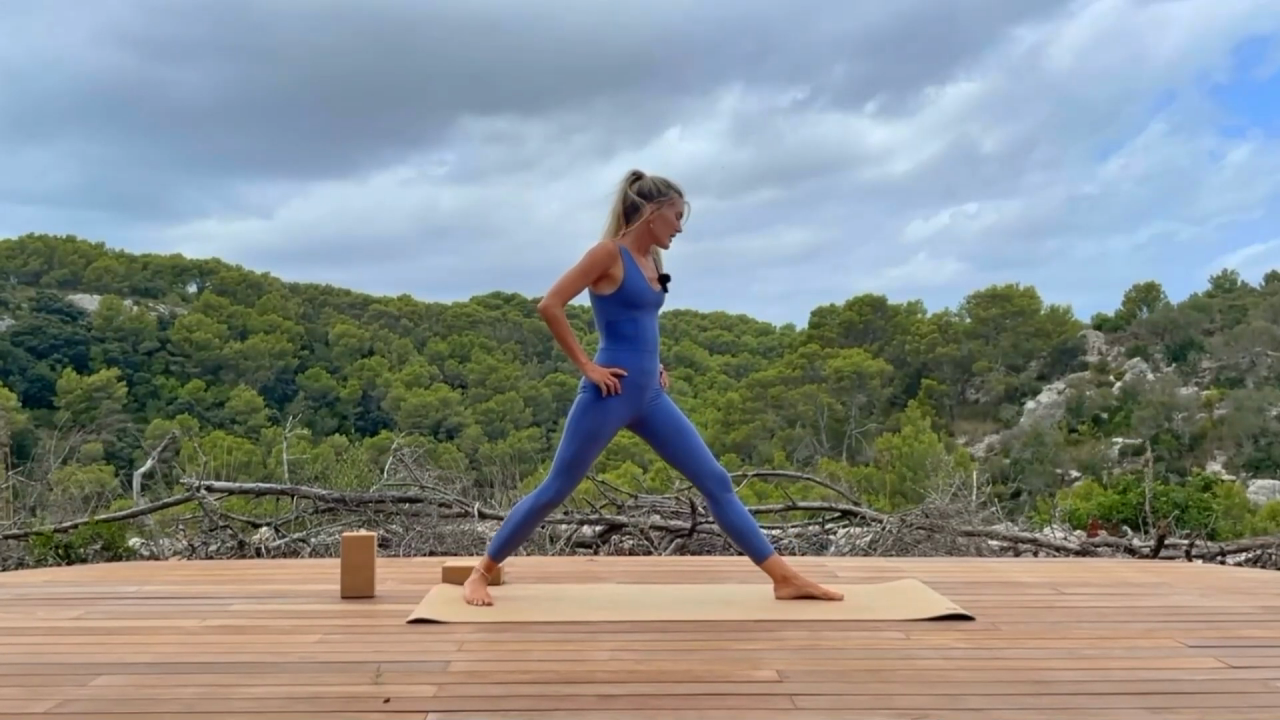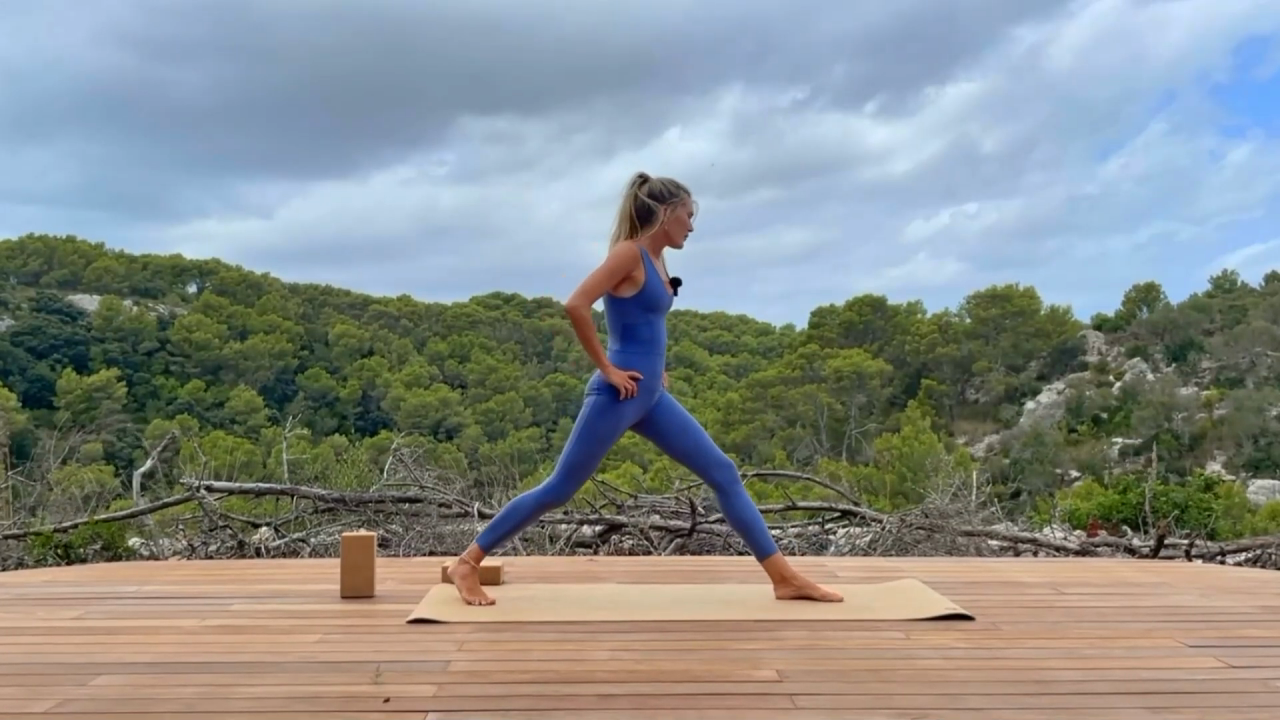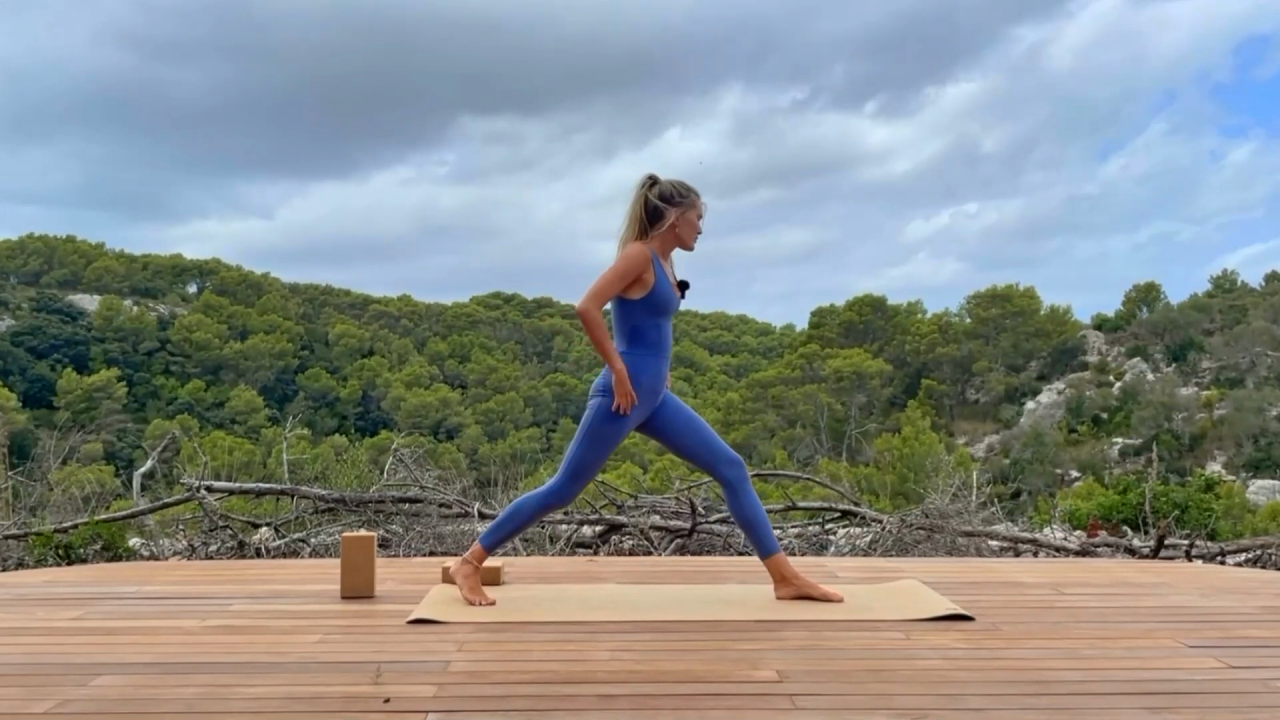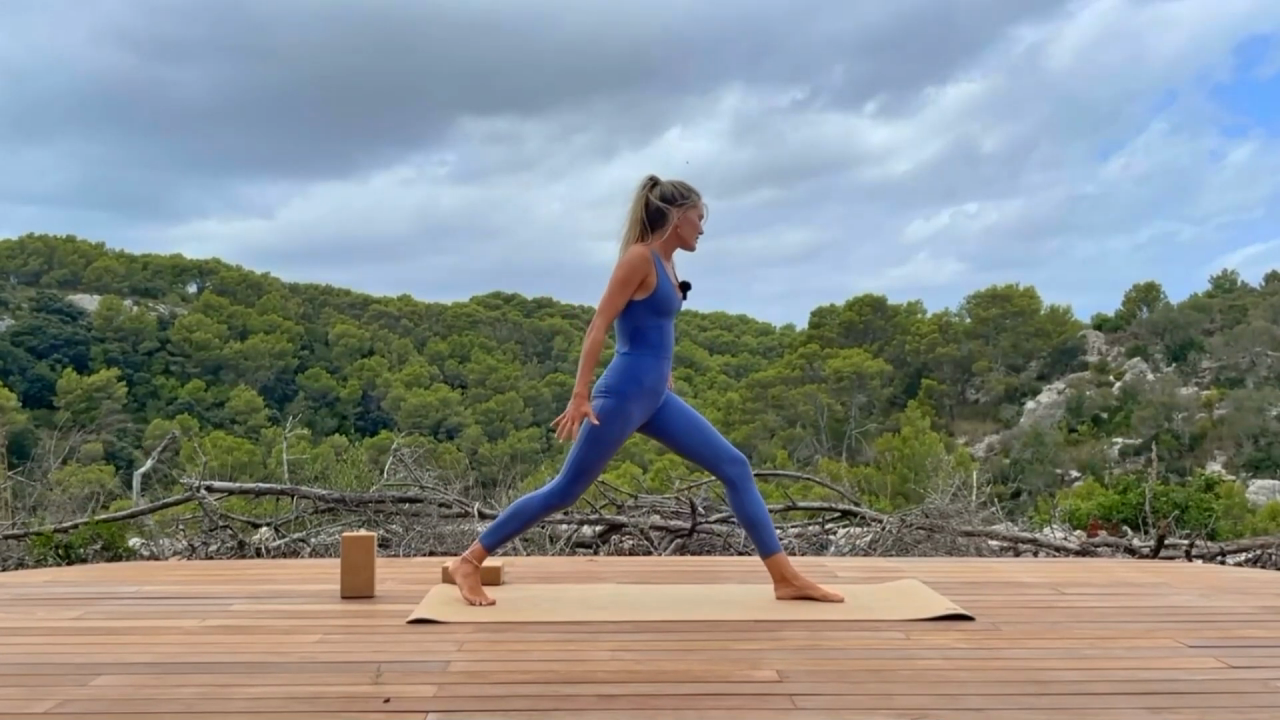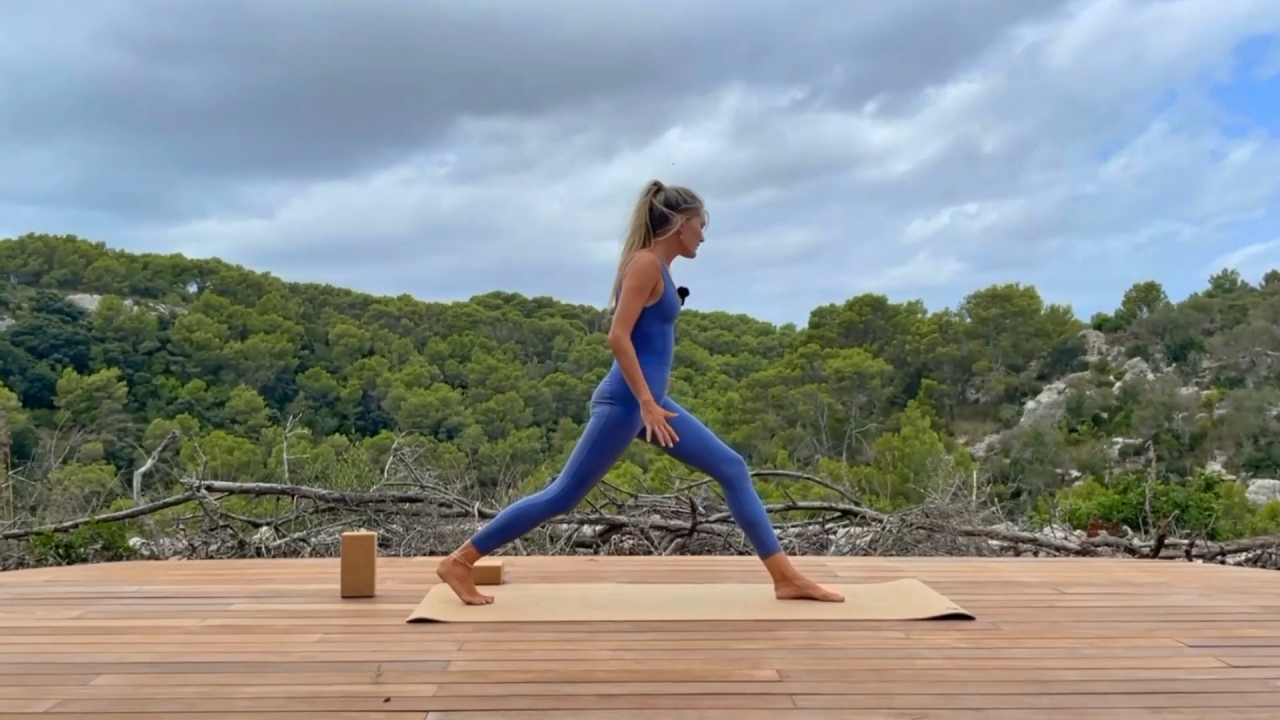
dt=0.5s
person 1, frame 1
left shoulder: (651, 260)
right shoulder: (610, 252)
right elbow: (549, 305)
right wrist: (586, 366)
left hip: (650, 395)
right hip: (609, 393)
left knee: (716, 481)
right knee: (555, 490)
left ankle: (784, 578)
right ankle: (481, 573)
person 1, frame 2
left shoulder: (655, 260)
right shoulder: (629, 253)
right elbow: (575, 306)
right wrist: (606, 368)
left hip: (650, 395)
right hip: (617, 395)
left knee: (723, 473)
right knee: (559, 489)
left ankle: (785, 578)
right ankle: (467, 563)
person 1, frame 3
left shoulder: (662, 262)
right shoulder: (638, 254)
right elbow: (587, 307)
right wrist: (617, 372)
left hip: (653, 396)
right hip: (624, 394)
left knee: (731, 469)
right knee: (563, 489)
left ankle: (785, 577)
right ankle: (469, 564)
person 1, frame 4
left shoulder: (663, 262)
right shoulder: (640, 256)
right elbow: (599, 324)
right wrist: (580, 396)
left hip: (656, 397)
right hip: (623, 394)
left knee: (736, 467)
right knee: (565, 491)
left ankle: (785, 577)
right ankle: (469, 562)
person 1, frame 5
left shoulder: (657, 266)
right shoulder: (645, 262)
right elbow: (618, 336)
right wrist: (646, 403)
left hip: (647, 398)
right hip: (625, 401)
left knee: (732, 469)
right knee: (562, 497)
left ankle: (786, 577)
right ankle: (459, 562)
